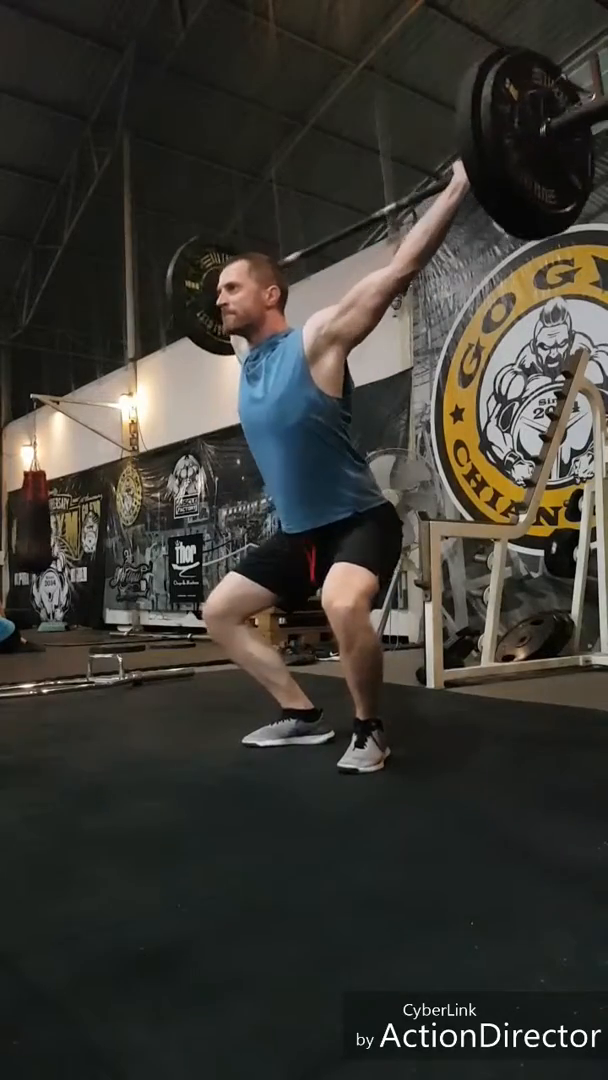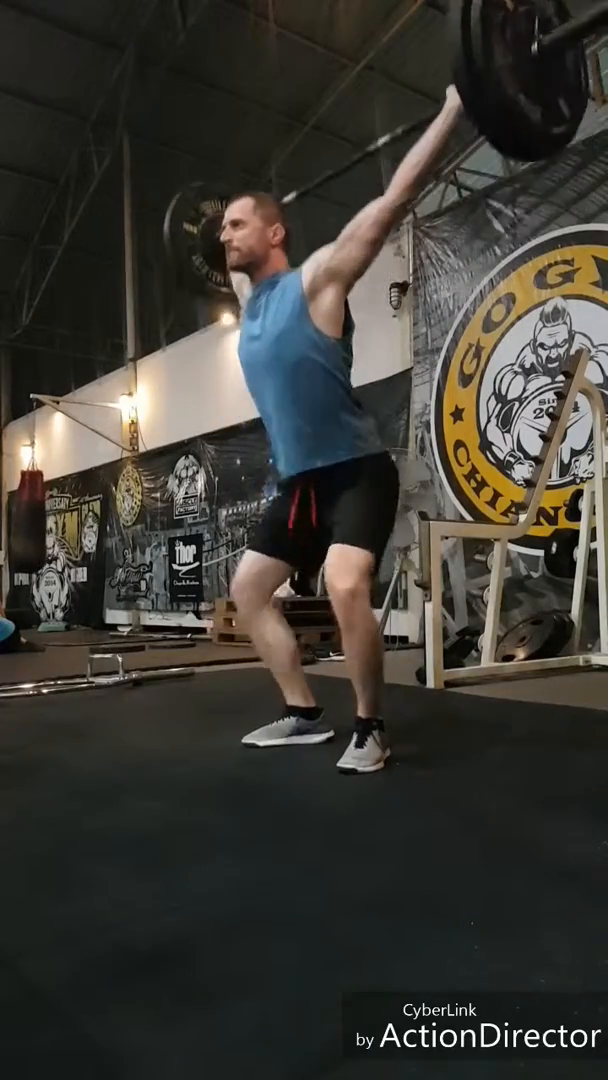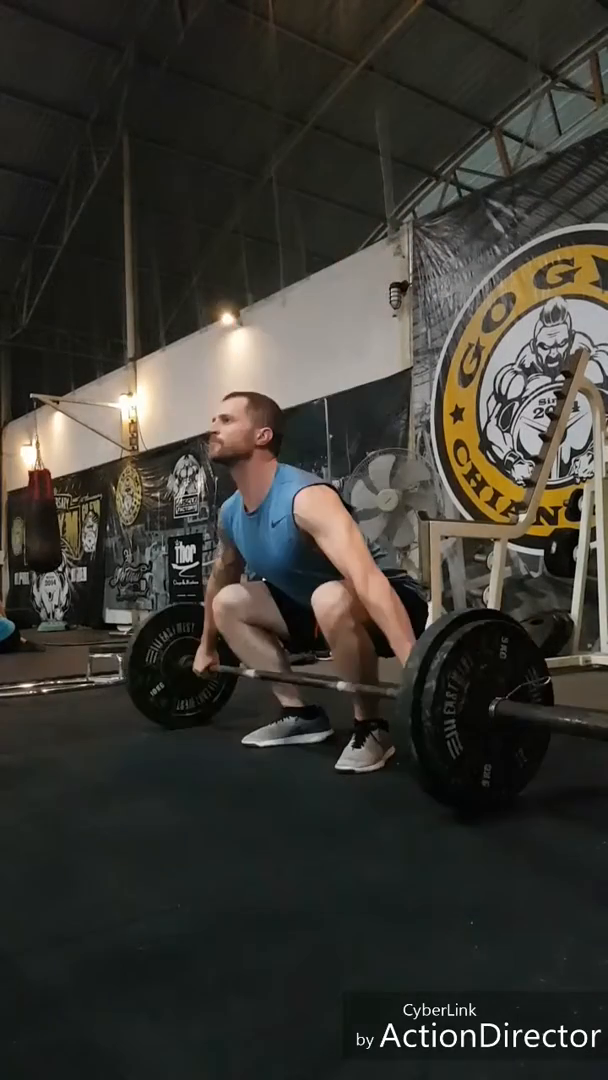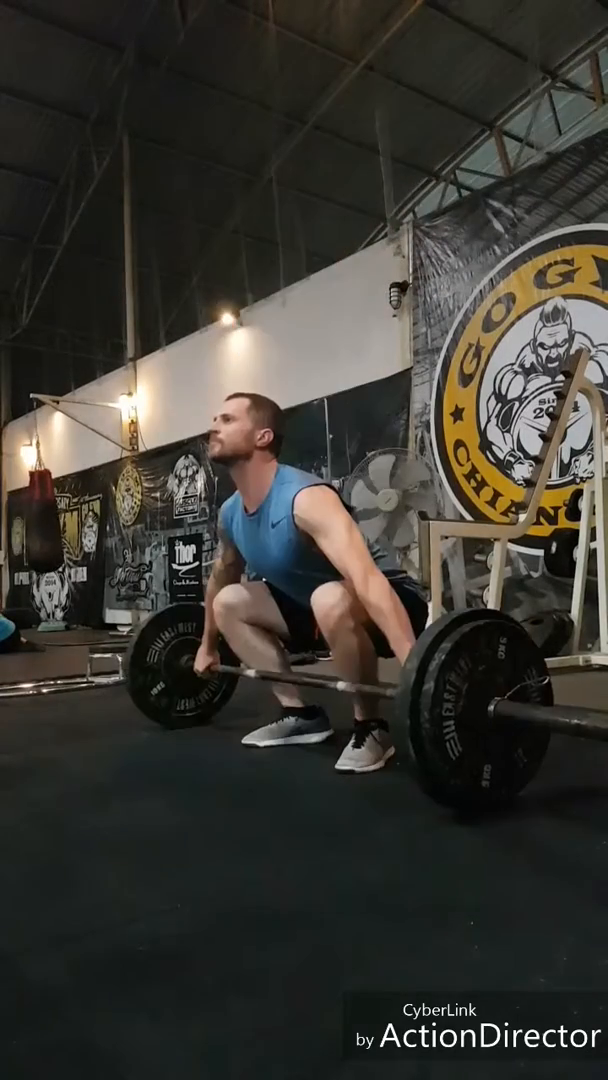
dt=0.3s
person 1, frame 1
left shoulder: (315, 341)
right shoulder: (252, 357)
left elbow: (400, 267)
right elbow: (240, 320)
left wrist: (459, 187)
left hip: (359, 521)
right hip: (298, 531)
left knee: (343, 605)
right knee: (219, 611)
left ankle: (369, 730)
right ankle: (302, 714)
person 1, frame 2
left shoulder: (314, 281)
right shoulder: (251, 300)
left elbow: (390, 203)
right elbow: (238, 272)
left wrist: (450, 112)
left hip: (355, 471)
right hip: (296, 481)
left knee: (345, 589)
right knee: (248, 591)
left ankle: (369, 730)
right ankle: (303, 714)
person 1, frame 3
left shoulder: (303, 496)
right shoulder: (232, 510)
left elbow: (366, 576)
right elbow: (219, 579)
right wrist: (206, 646)
left hip: (388, 601)
left knee: (332, 600)
right knee: (230, 604)
left ankle: (371, 728)
right ankle: (299, 713)
person 1, frame 4
left shoulder: (305, 499)
right shoulder: (231, 513)
left elbow: (367, 580)
right elbow: (220, 579)
right wrist: (207, 646)
left hip: (386, 606)
left knee: (333, 602)
right knee: (228, 604)
left ankle: (371, 728)
right ankle: (300, 714)
